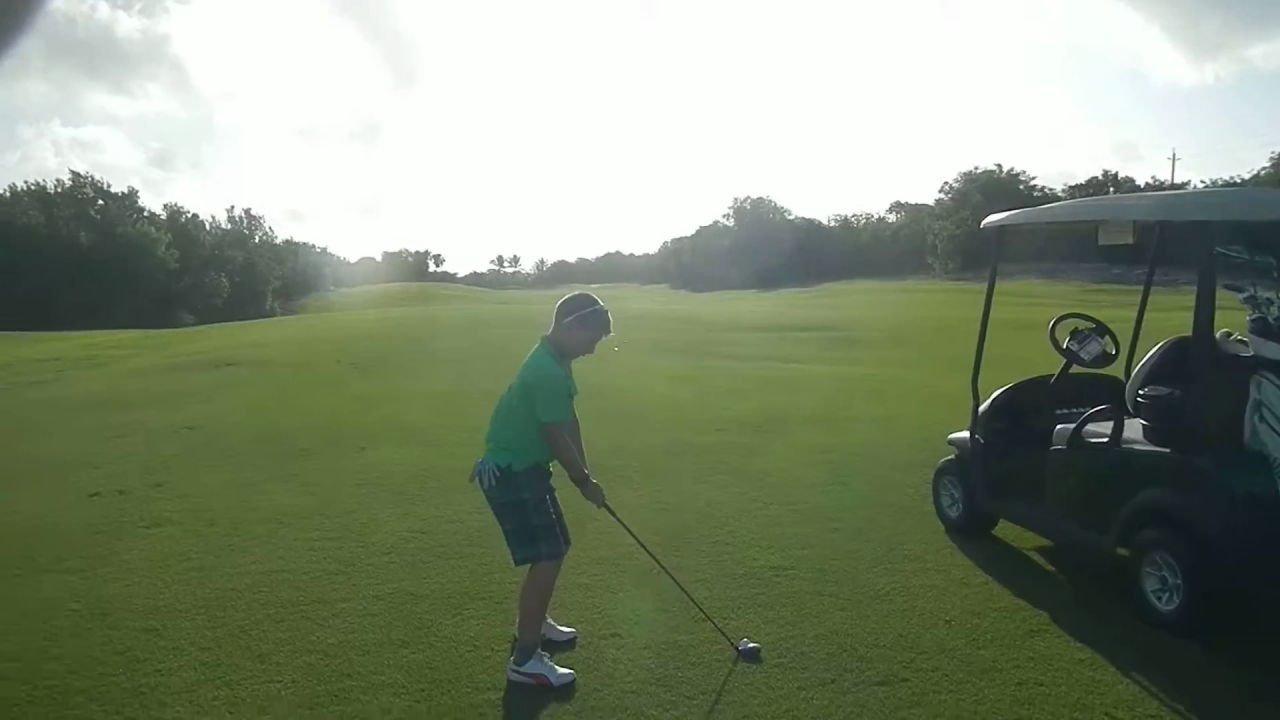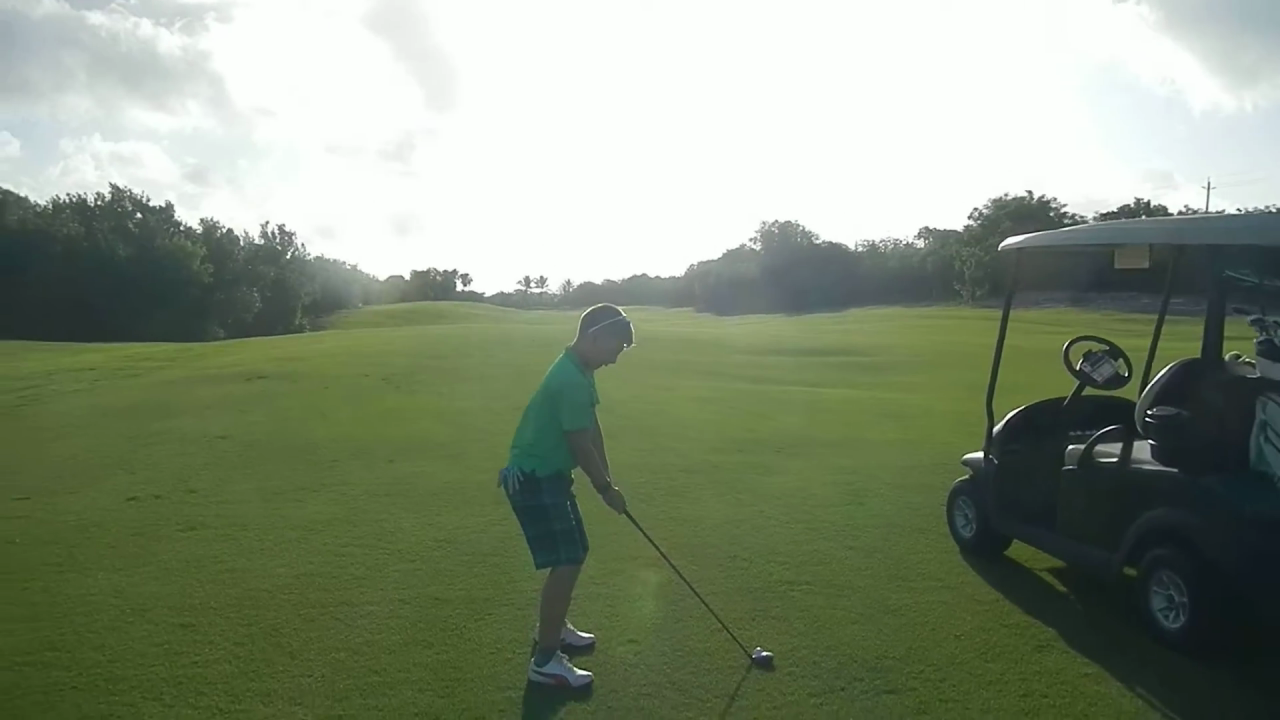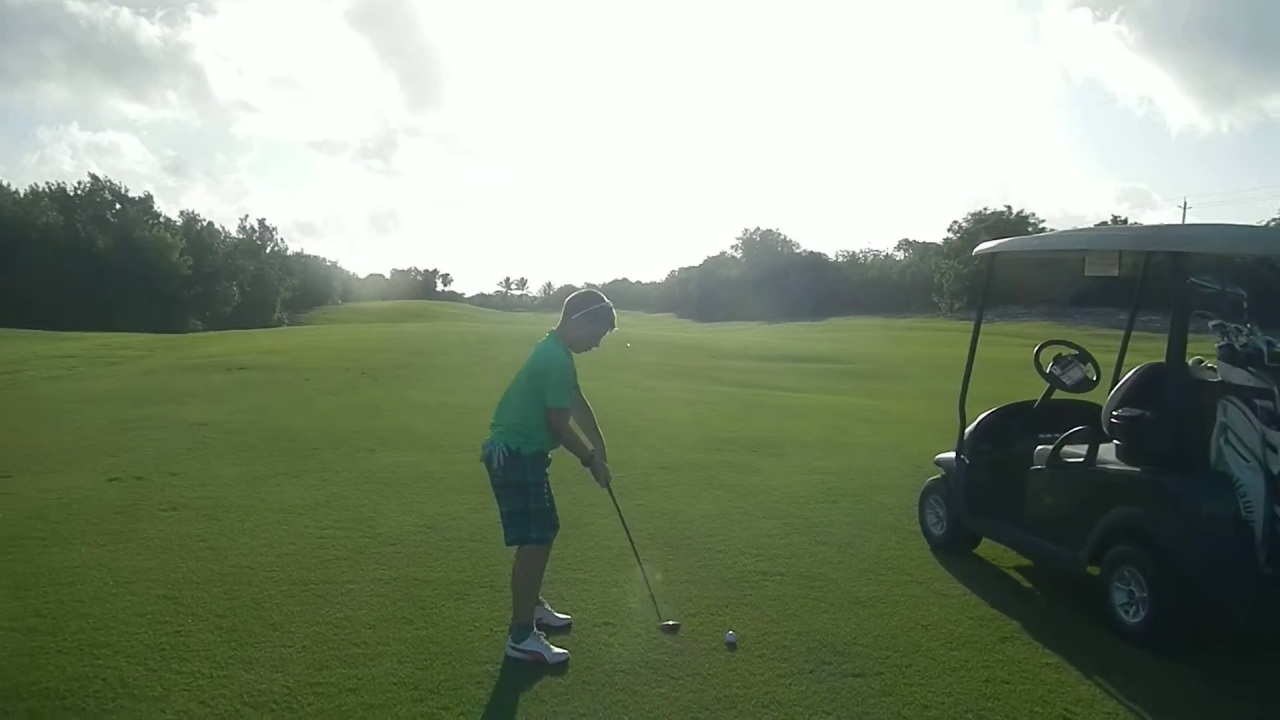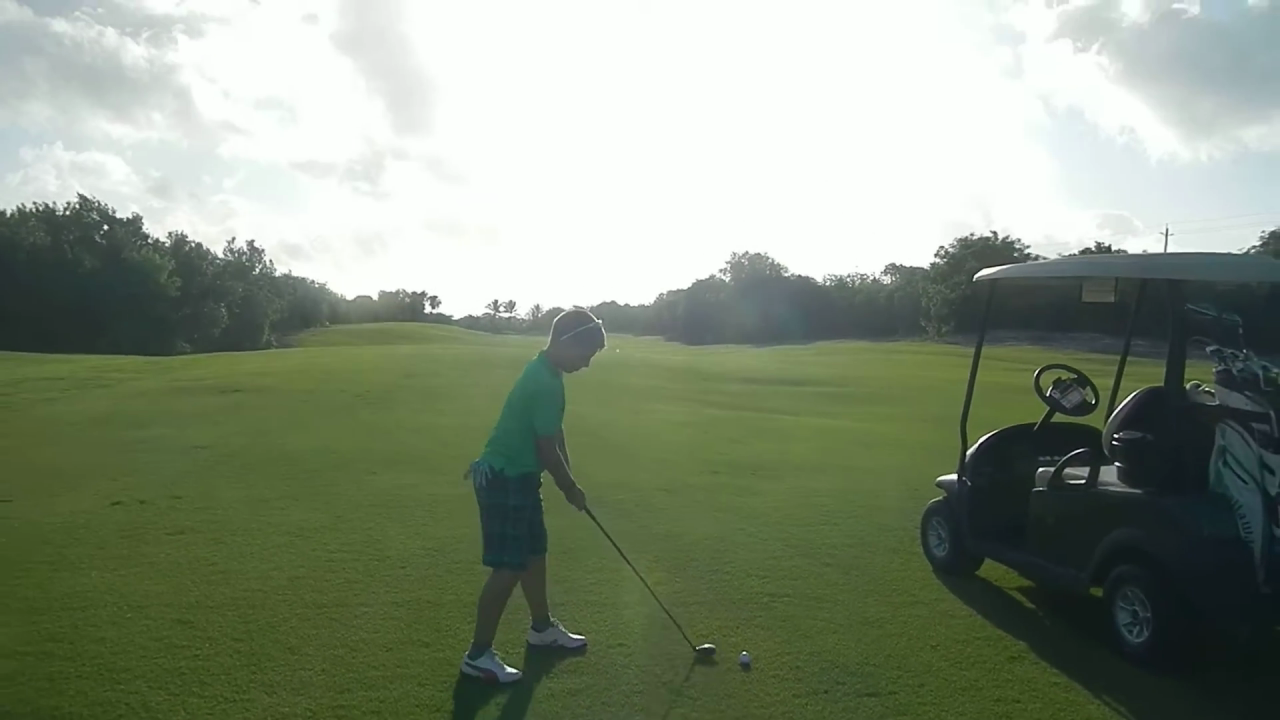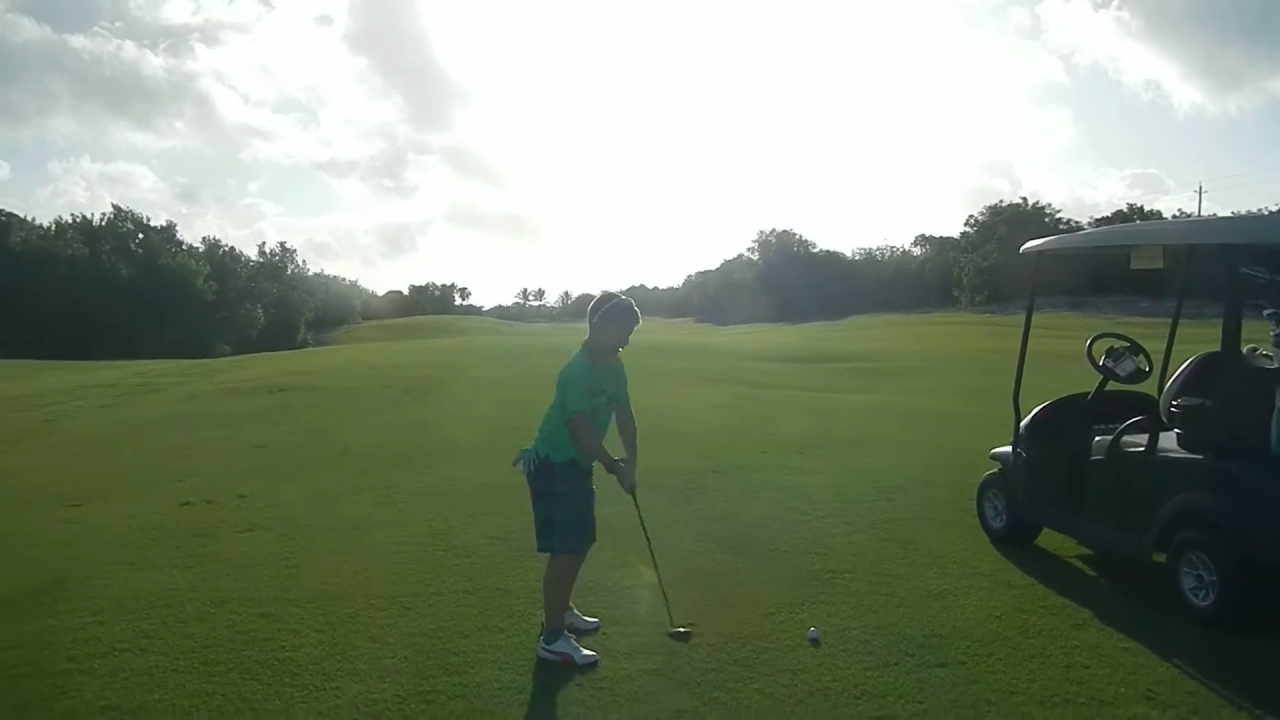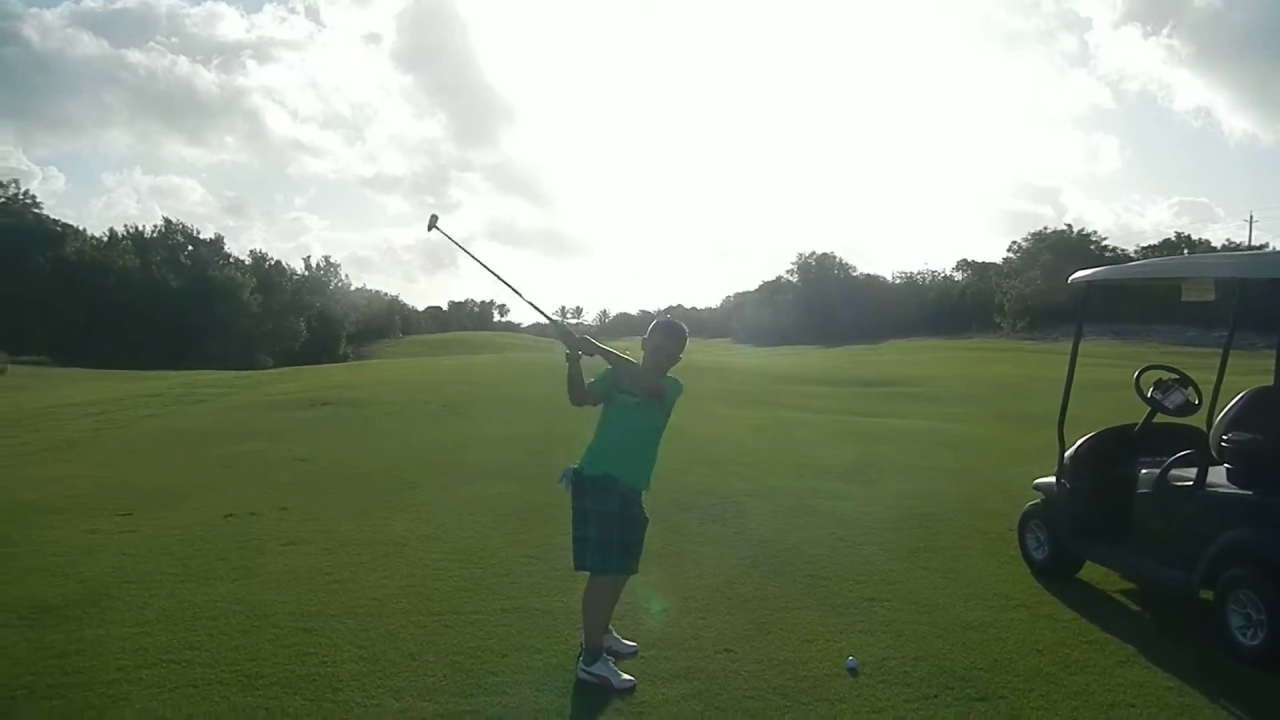
dt=0.4s
person 1, frame 1
left shoulder: (556, 361)
right shoulder: (546, 371)
left elbow: (569, 420)
right elbow: (556, 436)
left wrist: (584, 471)
right wrist: (584, 481)
left hip: (525, 467)
right hip: (510, 473)
left knee: (556, 547)
right knee: (546, 558)
left ankle: (534, 621)
right ankle: (524, 659)
person 1, frame 2
left shoulder: (579, 371)
right shoulder: (569, 380)
left elbow: (592, 428)
right elbow: (579, 443)
left wrist: (607, 479)
right wrist: (605, 488)
left hip: (548, 473)
right hip: (534, 479)
left knee: (573, 554)
right knee: (566, 562)
left ankle: (554, 626)
right ankle: (545, 659)
person 1, frame 3
left shoulder: (557, 353)
right shoulder: (555, 360)
left elbow: (579, 405)
right elbow: (559, 423)
left wrist: (601, 451)
right wrist: (590, 460)
left hip: (524, 453)
right hip: (515, 457)
left knee: (544, 534)
right knee: (533, 542)
left ankle: (532, 605)
right ankle: (522, 635)
person 1, frame 4
left shoulder: (546, 373)
right shoulder: (545, 384)
left elbow: (554, 435)
right elbow: (547, 447)
left wrist: (569, 479)
right wrist: (569, 487)
left hip: (517, 475)
right hip: (505, 479)
left knee: (534, 554)
right knee: (510, 566)
left ankle: (542, 626)
right ankle: (478, 654)
person 1, frame 5
left shoulder: (614, 368)
right shoulder: (579, 371)
left elbow: (625, 414)
right elbow: (580, 430)
left wrist: (631, 458)
right wrist: (614, 467)
left hip: (575, 465)
right hip: (554, 466)
left knee: (580, 545)
right knee: (565, 550)
left ankle: (562, 611)
right ankle: (552, 638)
person 1, frame 6
left shoulder: (670, 389)
right shoulder: (616, 378)
left elbow: (645, 385)
right elbow: (580, 398)
left wrist: (597, 349)
right wrist: (575, 361)
left hip: (631, 488)
right hip: (597, 482)
left knee: (621, 568)
right knee: (602, 570)
left ankle: (601, 633)
right ankle: (591, 659)
